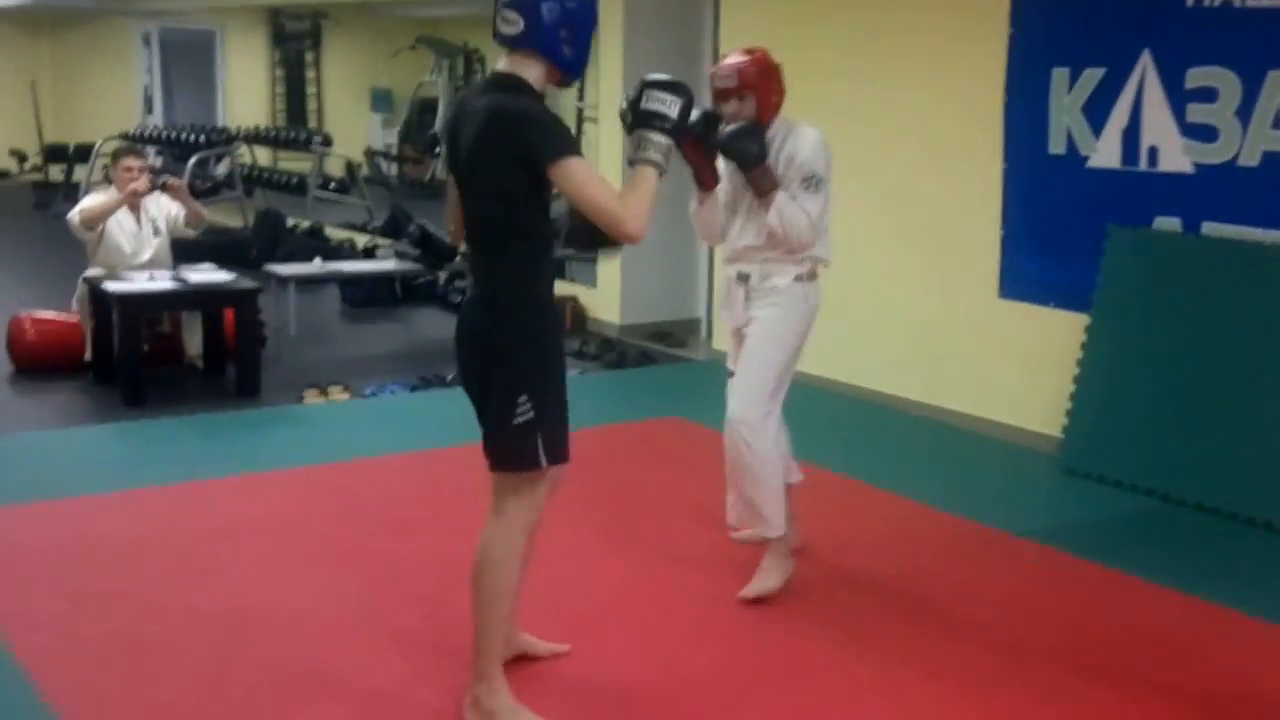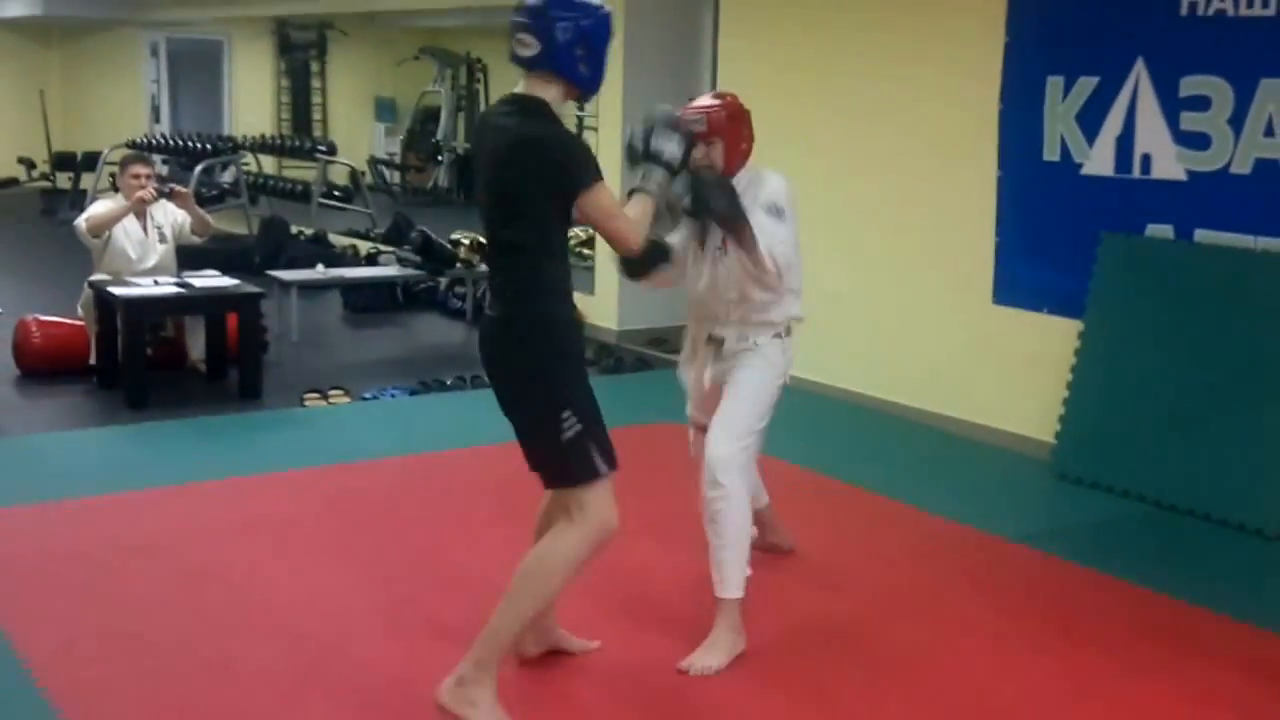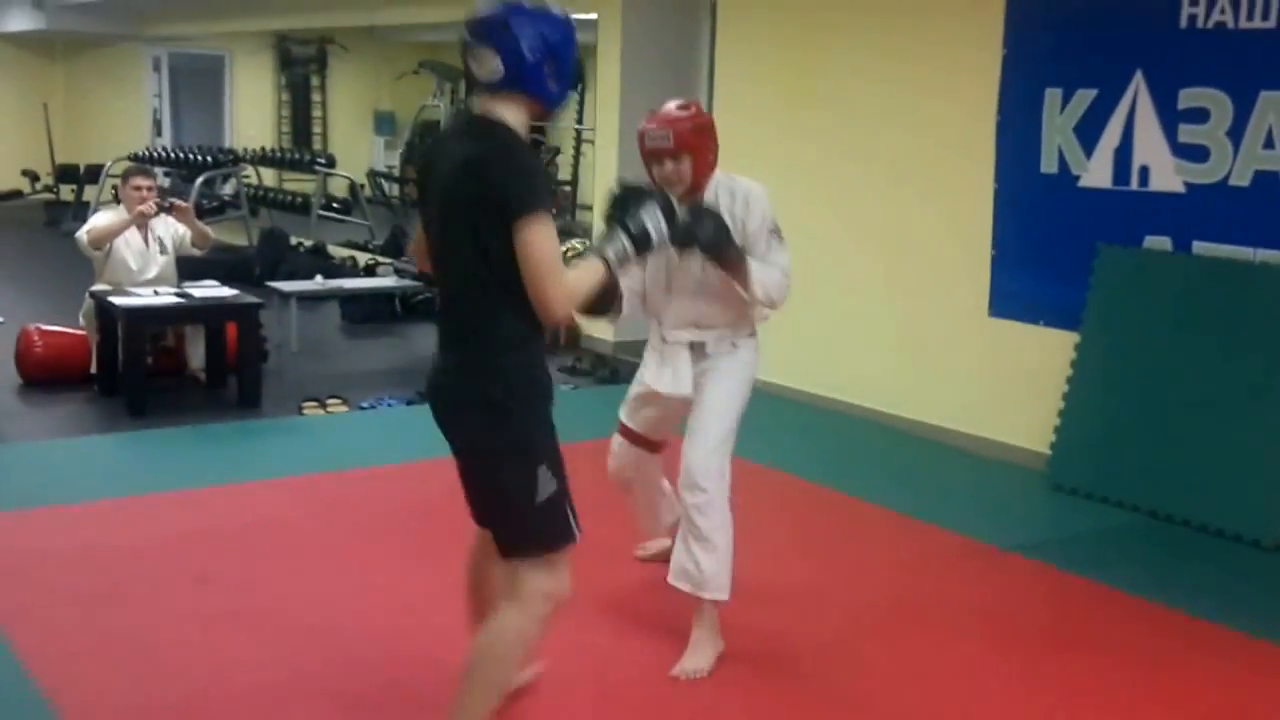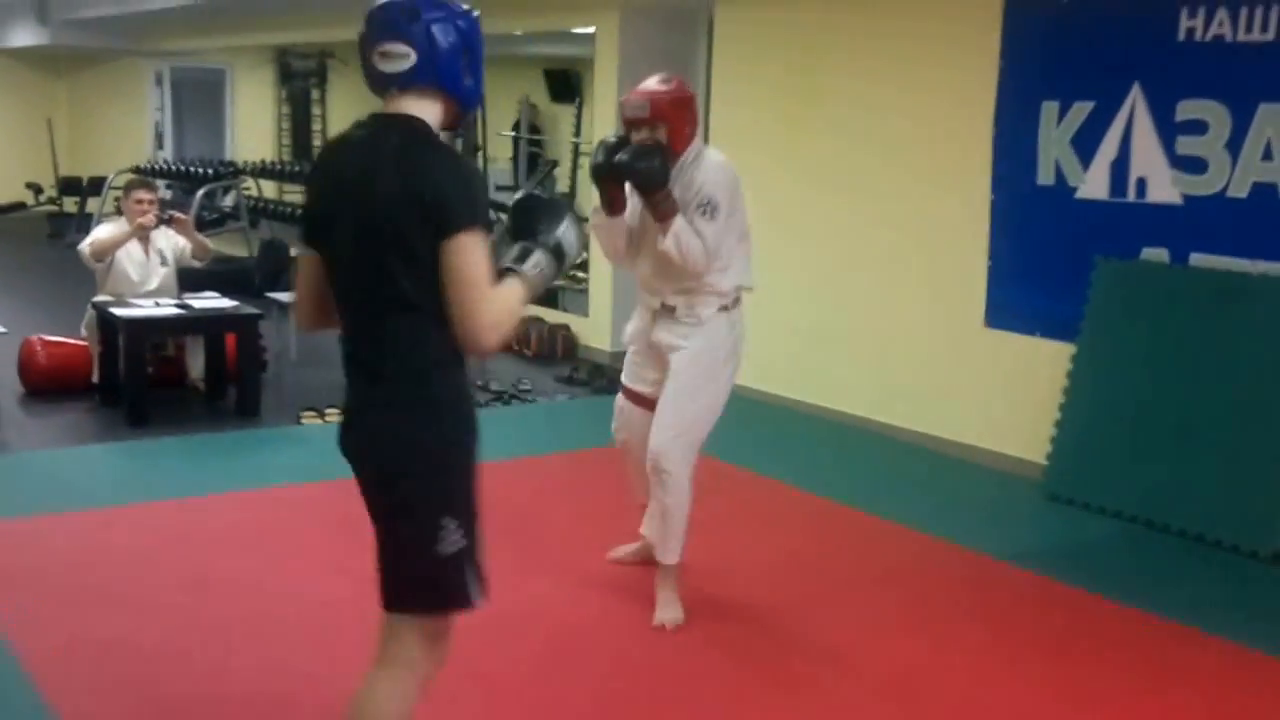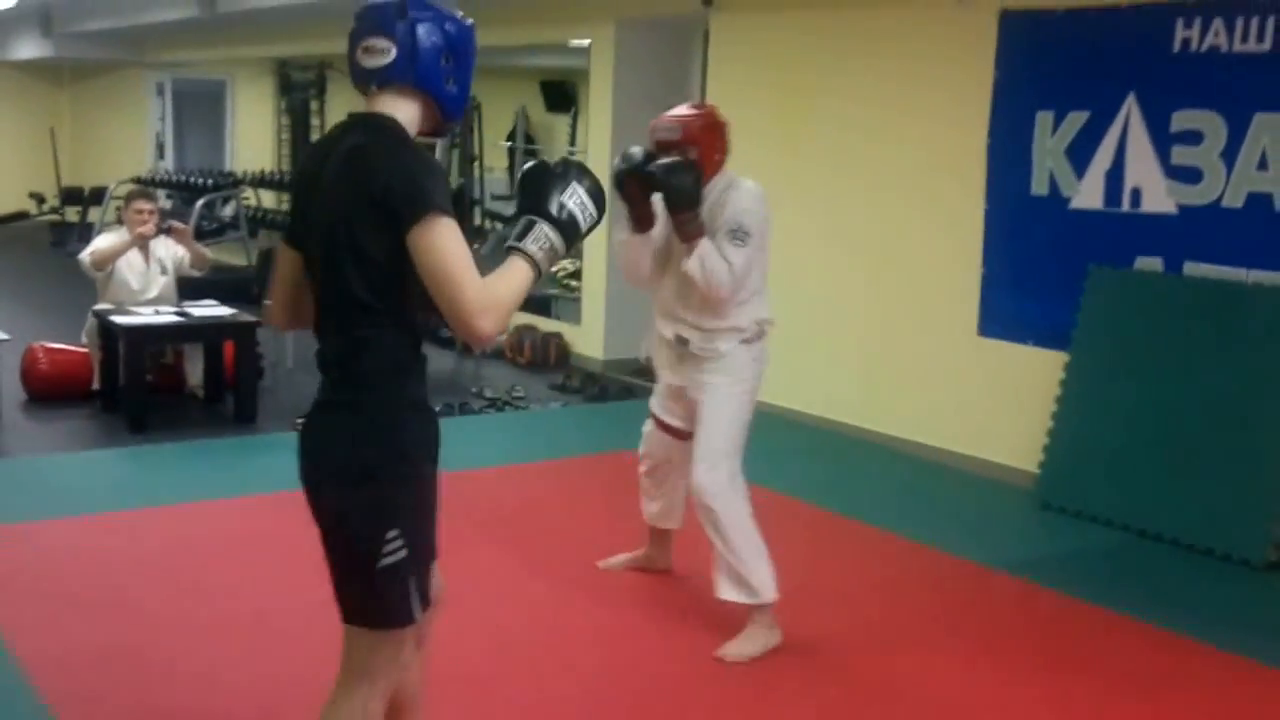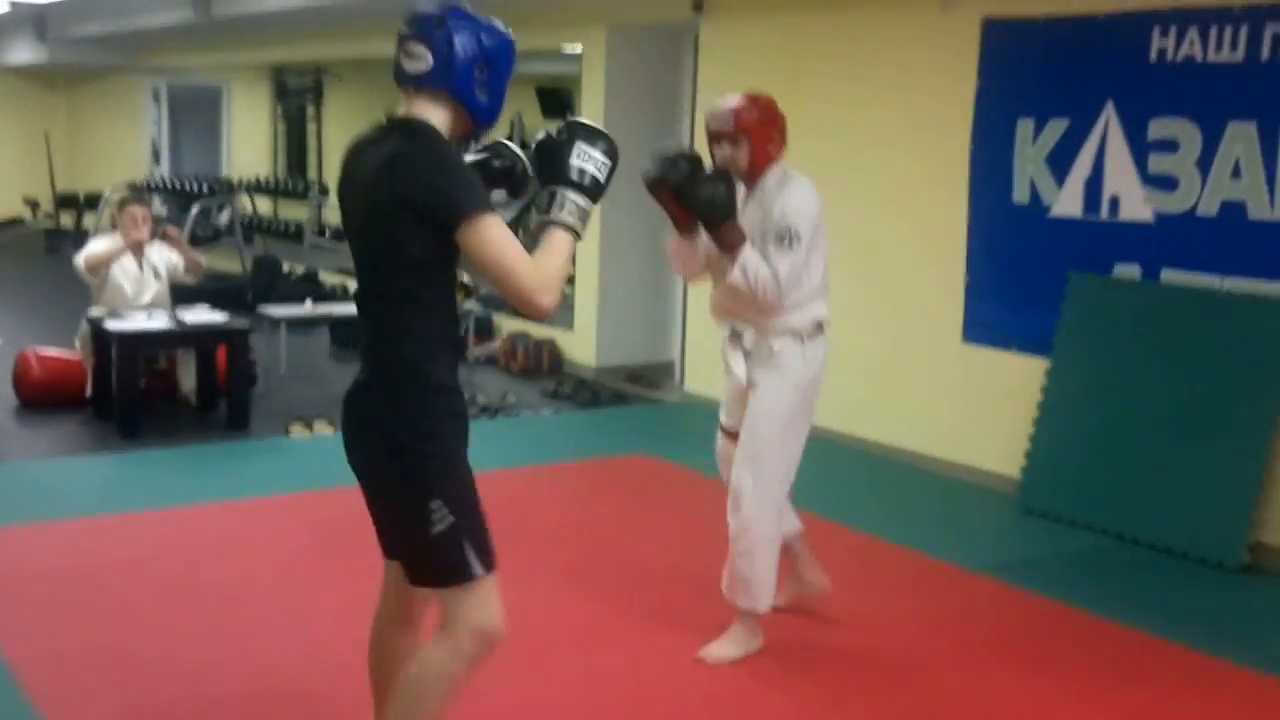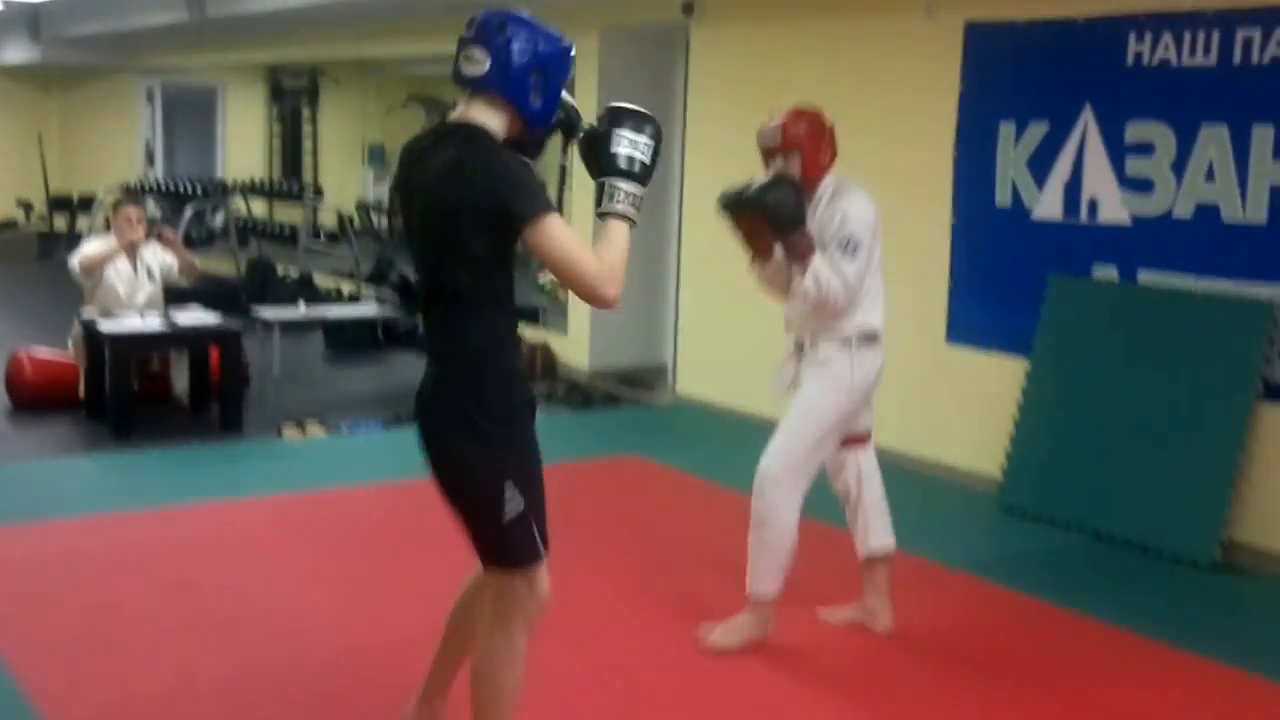
dt=0.4s
person 1, frame 1
left shoulder: (471, 108)
right shoulder: (529, 120)
right elbow: (627, 222)
left wrist: (537, 229)
right wrist: (653, 141)
left hip: (497, 318)
right hip: (514, 327)
left knee: (539, 480)
right knee: (517, 504)
left ankle: (501, 633)
person 1, frame 2
left shoulder: (497, 123)
right shoulder: (553, 142)
right elbow: (629, 236)
left wrist: (641, 164)
right wrist: (656, 169)
left hip: (516, 329)
right hip: (537, 340)
left knee: (576, 487)
right knee: (592, 520)
left ankle: (536, 625)
person 1, frame 3
left shoulder: (448, 145)
right shoulder: (511, 163)
left elbow: (427, 257)
right elbow: (554, 302)
right wrist: (623, 244)
left hip: (459, 374)
right hip: (502, 385)
left knee: (502, 534)
right knee: (538, 587)
person 1, frame 4
left shoulder: (334, 161)
right shoulder: (444, 172)
left elbow: (312, 307)
right elbow: (484, 331)
right wrist: (534, 258)
left hip: (372, 412)
right hip: (423, 422)
left knee: (439, 600)
right knee: (415, 645)
person 1, frame 5
left shoulder: (327, 158)
right shoulder: (403, 167)
left elbow: (284, 308)
right elbow: (480, 319)
right wrist: (544, 232)
left hip: (355, 424)
right hip: (377, 436)
left knee: (412, 612)
person 1, frame 6
left shoulder: (369, 153)
right shoulder: (434, 167)
right elbow: (536, 293)
right wrist: (570, 199)
left hip: (385, 409)
right hip: (414, 421)
left knee: (406, 593)
right knee: (476, 620)
person 1, frame 7
left shoulder: (422, 155)
right shoulder: (499, 172)
right elbow: (603, 285)
right wrist: (621, 185)
left hip: (453, 397)
right hip: (483, 409)
left knee: (507, 573)
right knee: (521, 598)
person 2, frame 1
left shoulder: (805, 144)
right shoulder: (736, 145)
left elbow: (799, 231)
right elbow: (712, 231)
left wrist: (758, 174)
right wrist: (703, 169)
left hip: (784, 291)
right hip: (743, 290)
left knee: (745, 415)
right knee: (758, 409)
left ankle: (777, 550)
right ankle: (776, 519)
person 2, frame 2
left shoulder: (766, 189)
right shoulder: (685, 194)
left elbow: (777, 263)
right elbow: (677, 264)
left wrist: (731, 211)
right wrist: (645, 259)
left hip: (759, 346)
right hip: (709, 345)
left knee: (724, 463)
right knee: (711, 448)
left ankle: (729, 623)
right ankle: (769, 528)
person 2, frame 3
left shoulder: (745, 197)
left elbow: (776, 287)
right elbow: (639, 296)
left wrist: (724, 252)
left hip: (726, 355)
right hip: (666, 354)
left knee: (701, 471)
right knee: (628, 462)
left ankle: (709, 625)
right ankle: (672, 534)
person 2, frame 4
left shoulder: (712, 171)
right shoulder: (647, 172)
left elbow: (696, 257)
right elbow: (620, 251)
left wrist: (656, 195)
right wrist: (611, 193)
left hip: (706, 325)
right hip: (657, 319)
left knee: (669, 447)
right knee: (632, 431)
left ankle: (669, 576)
right ankle: (655, 538)
person 2, frame 5
left shoulder: (743, 198)
right shoulder: (673, 196)
left elbow: (723, 284)
right elbow: (643, 271)
left wrist: (688, 218)
right wrist: (641, 208)
left hip: (729, 356)
right hip: (682, 351)
left knee: (714, 479)
right knee: (660, 451)
left ankle: (763, 618)
right ankle: (656, 549)
person 2, frame 6
left shoulder: (795, 198)
right shoulder: (738, 192)
left elbow: (769, 287)
right elbow: (696, 267)
left wrist: (725, 226)
right wrist: (685, 215)
left hip: (787, 354)
right hip: (755, 352)
left knee: (755, 485)
right knee: (738, 465)
left ankle: (748, 624)
right ankle: (803, 570)
person 2, frame 7
left shoulder: (852, 207)
right shoulder: (802, 205)
left elbow: (837, 295)
right elbow: (784, 284)
left wrist: (794, 235)
right wrist: (755, 234)
left hip: (843, 357)
right hip: (827, 356)
left knee: (778, 473)
right knee: (856, 475)
left ankle: (757, 611)
right ankle: (875, 604)
person 3, frame 1
left shoulder: (160, 202)
right shoulder: (99, 201)
left elbow: (198, 225)
right elbow: (80, 223)
left wrist: (184, 199)
right wrist: (124, 198)
left ankle: (197, 354)
person 3, frame 2
left shoulder: (166, 209)
right shoulder: (105, 207)
left elbow: (204, 232)
right elbow: (87, 229)
left wrist: (190, 207)
right wrist: (131, 206)
right knee: (95, 297)
left ankle: (200, 358)
person 3, frame 3
left shoulder: (167, 222)
right shoulder: (107, 218)
left elbow: (205, 243)
right elbow: (89, 241)
left wrist: (190, 221)
right wrist: (132, 220)
right knee: (96, 307)
left ankle: (200, 367)
person 3, frame 4
left shoulder: (168, 234)
right shoulder: (109, 230)
left elbow: (204, 256)
right elbow: (91, 254)
left wrist: (190, 233)
right wrist: (133, 232)
right knee: (99, 318)
left ankle: (199, 377)
person 3, frame 5
left shoulder: (168, 243)
right shoulder: (109, 240)
left elbow: (203, 265)
right elbow: (92, 263)
left wrist: (188, 243)
right wrist: (132, 241)
right knee: (99, 323)
left ankle: (197, 384)
person 3, frame 6
left shoulder: (161, 249)
right shoulder: (103, 245)
left elbow: (197, 272)
right elbow: (86, 267)
left wrist: (183, 248)
right wrist: (126, 246)
left ankle: (191, 390)
person 3, frame 7
left shoulder: (155, 250)
right shoulder: (97, 246)
left elbow: (191, 274)
right elbow: (81, 269)
left wrist: (178, 250)
right wrist: (121, 246)
left ankle: (184, 392)
